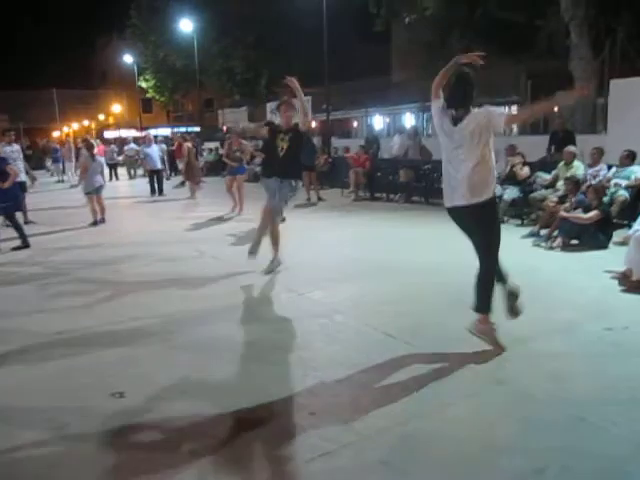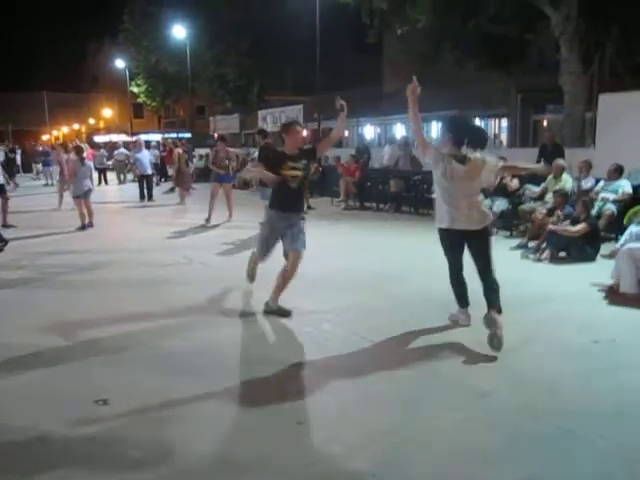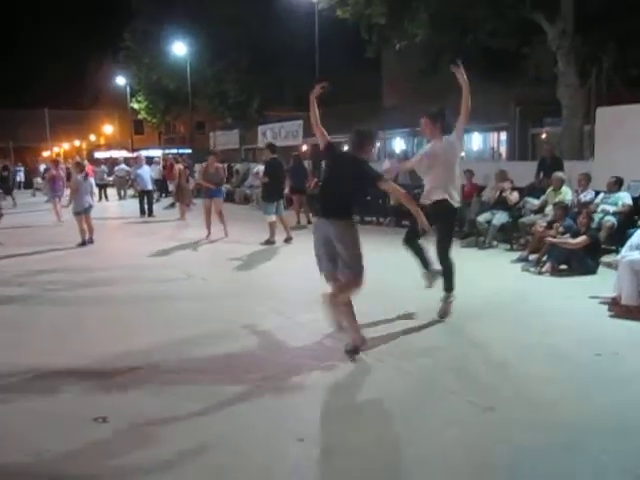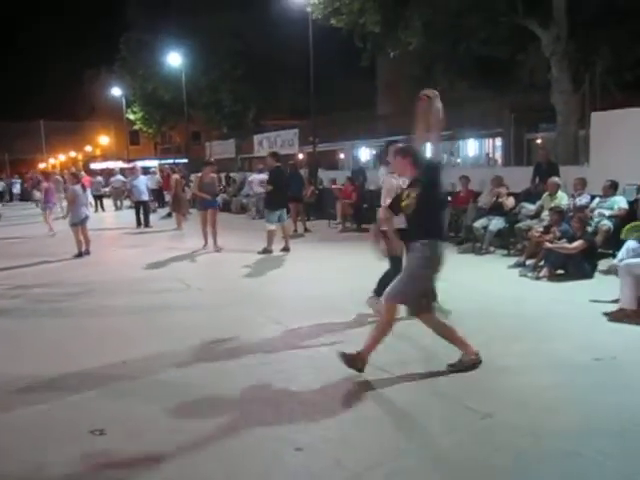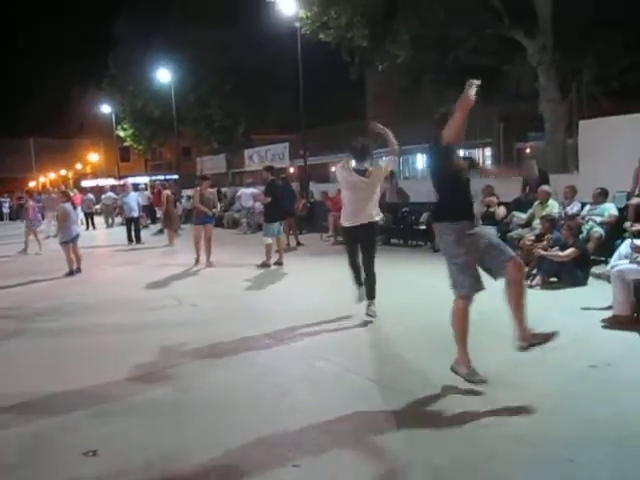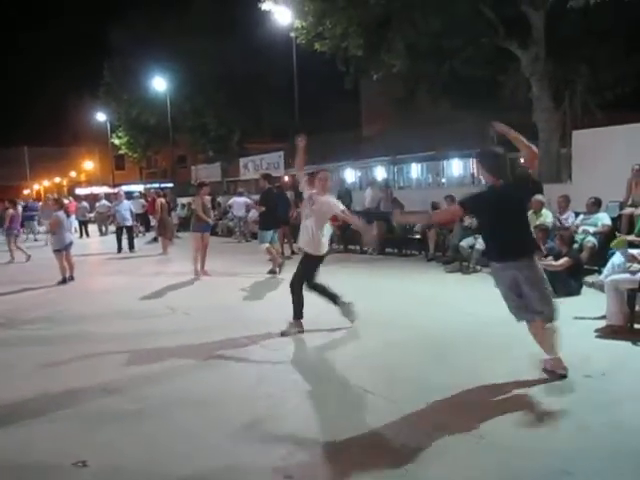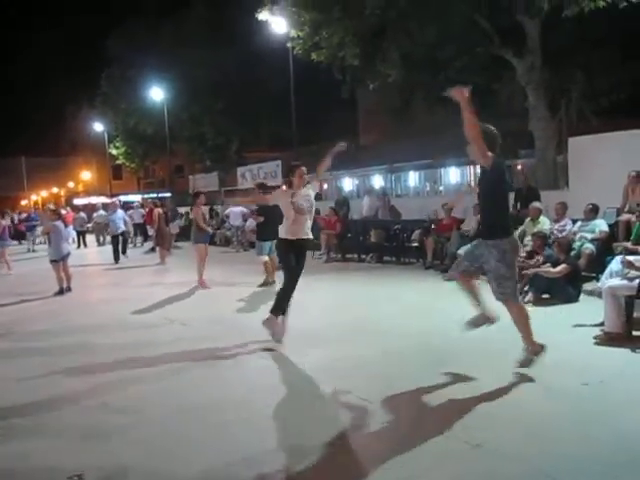
dt=0.4s
person 1, frame 1
left shoulder: (297, 130)
right shoulder: (276, 130)
left elbow: (306, 115)
right elbow: (261, 131)
left wrist: (297, 89)
left hip: (288, 182)
right hip: (275, 180)
left knee: (268, 212)
right knee: (272, 219)
left ankle: (257, 240)
right ankle: (276, 257)
person 1, frame 2
left shoulder: (308, 154)
right shoulder: (276, 157)
left elbow: (335, 137)
right elbow: (253, 170)
left wrist: (342, 114)
right wrist: (263, 173)
left hip: (296, 216)
right hip: (278, 214)
left knee: (294, 258)
right knee: (260, 255)
left ankle: (273, 302)
right ankle: (252, 266)
person 1, frame 3
left shoulder: (335, 156)
right shoulder: (366, 170)
left elbow: (316, 127)
right elbow: (394, 190)
left wrist: (313, 98)
right wrist: (418, 212)
left hip: (321, 224)
right hip: (344, 226)
left knee: (338, 282)
right knee: (353, 279)
left ankle: (355, 336)
right ankle: (336, 297)
person 1, frame 4
left shoulder: (429, 174)
right shoulder: (404, 193)
left elbow: (434, 133)
right elbow: (385, 215)
left wrist: (432, 100)
left hip: (427, 248)
right hip: (416, 249)
left knee: (390, 300)
right knee: (422, 312)
left ankle: (364, 355)
right ankle: (469, 353)
person 1, frame 5
left shoulder: (454, 159)
right shoulder: (440, 150)
left elbow: (484, 171)
right elbow: (463, 108)
right wrist: (472, 88)
left hip: (470, 227)
right hip: (451, 230)
left knee: (514, 266)
right knee: (464, 296)
left ankle: (523, 334)
right ankle: (462, 362)
person 1, frame 6
left shoulder: (478, 200)
right shoulder: (521, 188)
left elbow: (443, 216)
right elbow: (533, 155)
left wrist: (409, 218)
right wrist: (508, 132)
left hip: (500, 267)
right hip: (525, 261)
left knee: (527, 317)
right knee: (543, 314)
left ankle: (553, 358)
right ankle: (554, 359)
person 1, frame 7
left shoulder: (494, 168)
right shoulder: (488, 170)
left elbow: (474, 136)
left wrist: (464, 102)
left hip: (500, 242)
right hip: (486, 239)
left knee: (510, 298)
right knee: (461, 273)
left ankle: (532, 345)
right ankle: (485, 313)
person 2, frame 1
left shoulder: (441, 119)
right shoulder: (483, 119)
left elbow: (436, 89)
right elbow: (524, 115)
left wrist: (457, 62)
right wrist: (566, 98)
left hip: (453, 202)
right hip: (480, 199)
left knee: (484, 250)
right knee: (489, 255)
left ankle: (507, 287)
right ankle: (482, 318)
person 2, frame 2
left shoulder: (439, 159)
right shoulder: (481, 161)
left elbow: (418, 134)
right elbow: (508, 168)
left wrist: (412, 99)
right wrist: (535, 168)
left hip: (450, 226)
right hip: (479, 224)
left knee: (455, 267)
right knee: (486, 272)
left ankle: (463, 312)
right ankle: (493, 316)
person 2, frame 3
left shoulder: (452, 142)
right shoulder: (427, 149)
left elbow: (464, 116)
right elbow: (410, 164)
left wrist: (465, 84)
left hip: (447, 204)
right hip: (428, 202)
left knee: (443, 252)
right knee: (409, 239)
left ankle: (448, 295)
right ankle: (429, 269)
person 2, frame 4
right shoulder: (391, 180)
right elbow: (387, 207)
left hip: (407, 225)
right hip: (394, 226)
right knee: (396, 267)
right ankle: (374, 298)
person 2, frame 5
left shoulder: (344, 173)
right shoulder: (379, 172)
left elbow: (344, 163)
right elbow: (395, 152)
right wrist: (385, 131)
left hip: (349, 224)
right hip: (370, 222)
left knee: (353, 258)
right knee: (368, 263)
left ankle: (361, 287)
right ankle: (370, 303)
person 2, frame 6
left shoulder: (330, 202)
right shoulder: (309, 192)
left elbow: (348, 216)
right elbow: (299, 170)
left wrist: (366, 231)
right wrist: (301, 148)
left hip: (315, 249)
right hip: (308, 246)
left knee: (295, 283)
right knee: (311, 283)
left ankle: (296, 323)
right ankle: (342, 304)
person 2, frame 7
left shoulder: (309, 190)
right shoulder: (283, 194)
left elbow: (321, 171)
left wrist: (333, 152)
left hip: (303, 241)
right hip: (287, 240)
left knee: (292, 283)
right knee: (290, 280)
left ankle: (273, 318)
right ankle: (277, 319)
